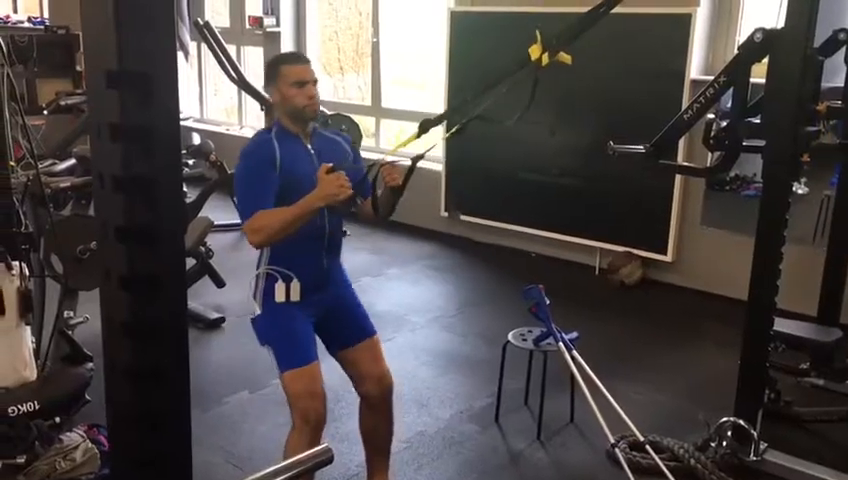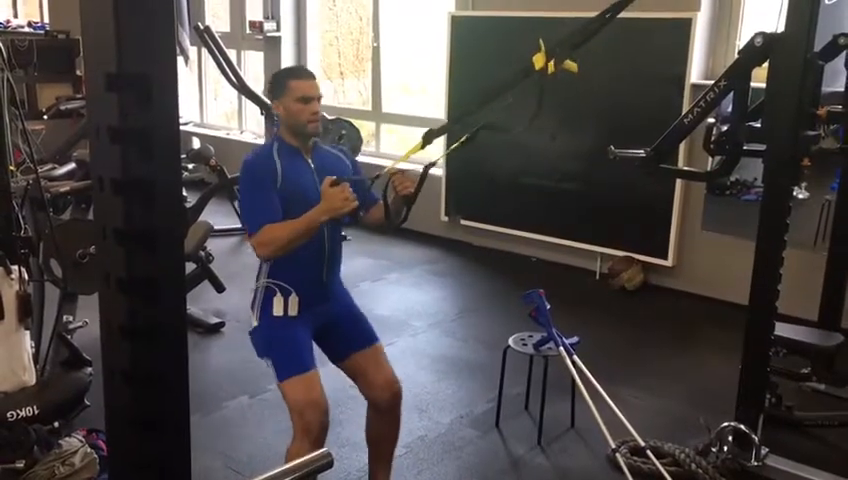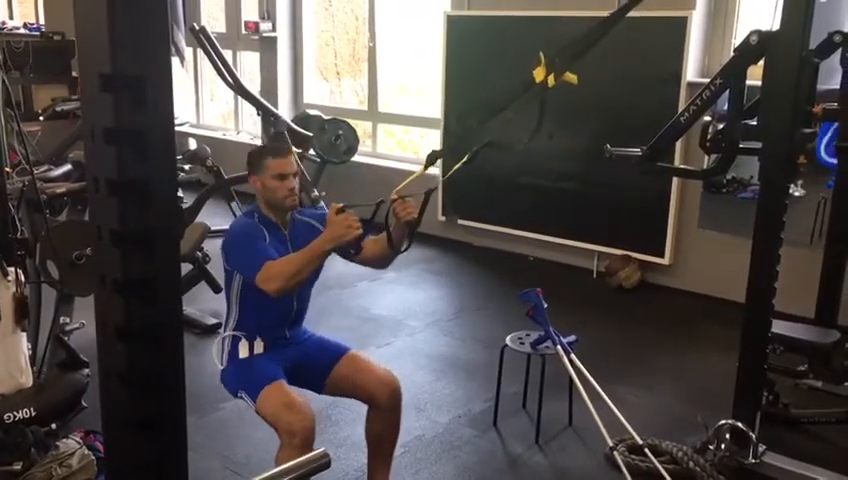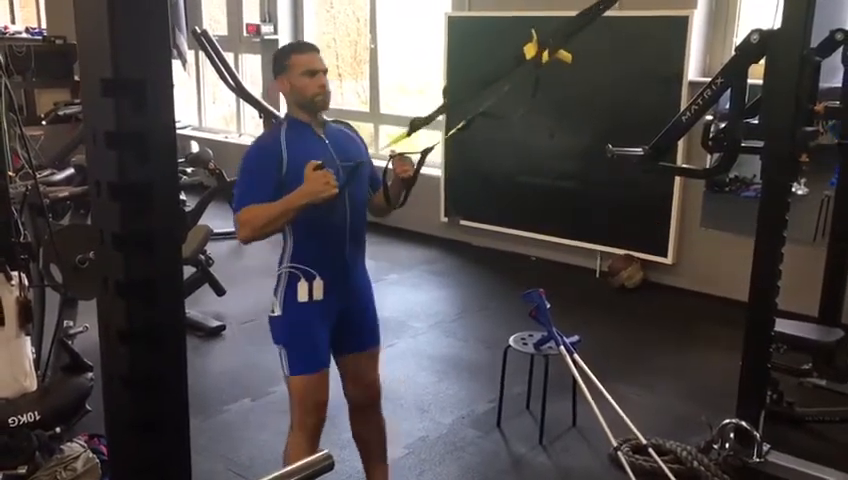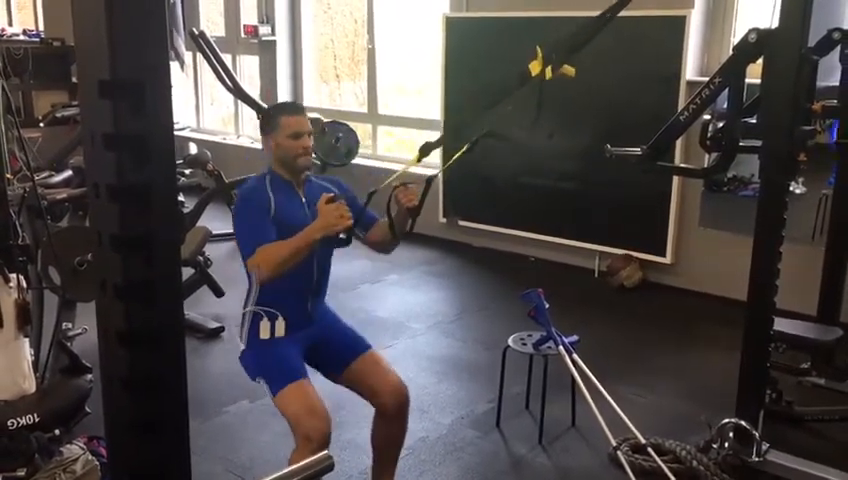
dt=1s
person 1, frame 1
left shoulder: (338, 144)
right shoulder: (261, 153)
left elbow: (372, 213)
right elbow: (256, 232)
left wrist: (389, 190)
right wrist: (316, 198)
left hip: (334, 285)
right hip: (284, 293)
left knee: (378, 388)
right knee: (311, 412)
person 1, frame 2
left shoulder: (338, 159)
right shoulder: (261, 166)
left elbow: (377, 222)
right elbow: (265, 245)
left wrist: (399, 198)
right wrist: (323, 211)
left hip: (331, 296)
right hip: (282, 307)
left knee: (387, 393)
right knee: (312, 420)
person 1, frame 3
left shoulder: (313, 222)
right shoulder: (243, 233)
left elbow: (375, 257)
right elbow: (274, 282)
left wrist: (400, 227)
right wrist: (329, 240)
left hip: (297, 340)
right hip: (249, 352)
left knee: (386, 389)
right knee: (299, 425)
person 1, frame 4
left shoulder: (349, 138)
right shoulder: (270, 148)
left elbow: (378, 206)
right elbow: (245, 227)
left wrist: (399, 181)
right wrist: (303, 195)
left hip: (354, 285)
right hip: (304, 291)
left knee: (367, 398)
right knee: (309, 417)
person 1, frame 5
left shoulder: (330, 188)
right shoulder: (254, 197)
left elbow: (380, 242)
right elbow: (262, 268)
left wrist: (402, 215)
right wrist: (319, 228)
left hip: (319, 319)
right hip: (270, 330)
left knee: (395, 396)
right knee: (315, 431)
